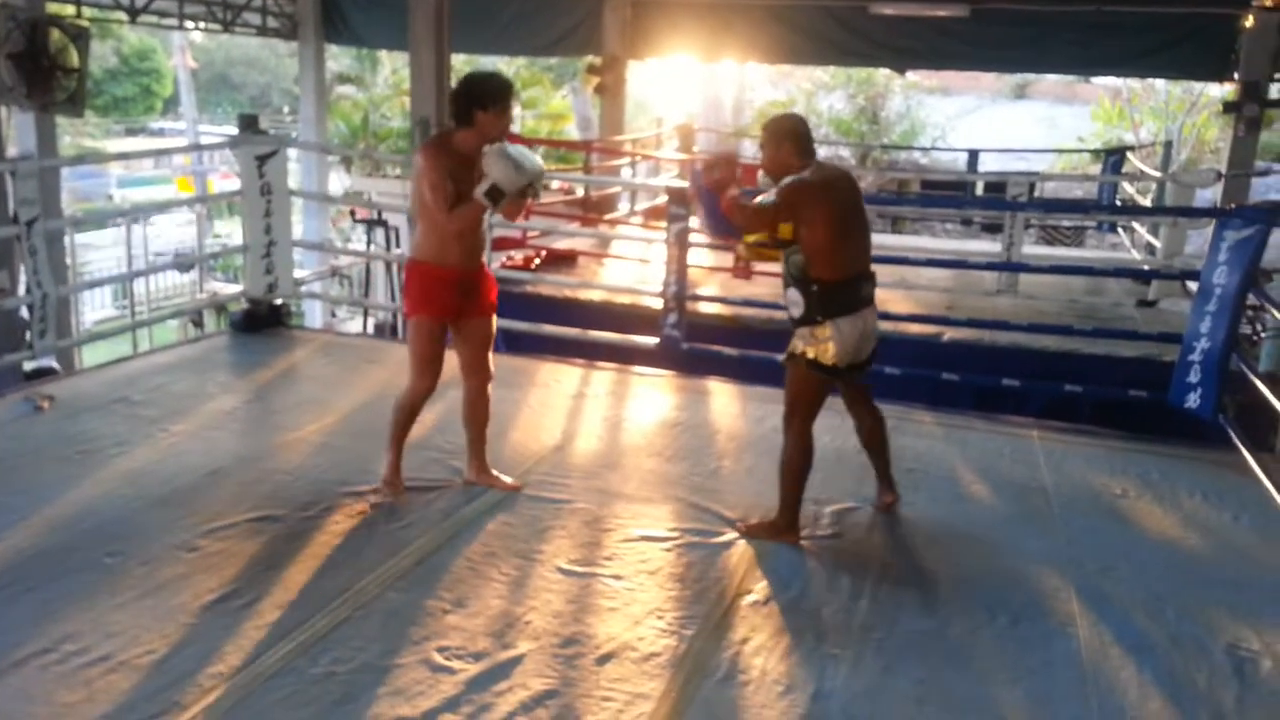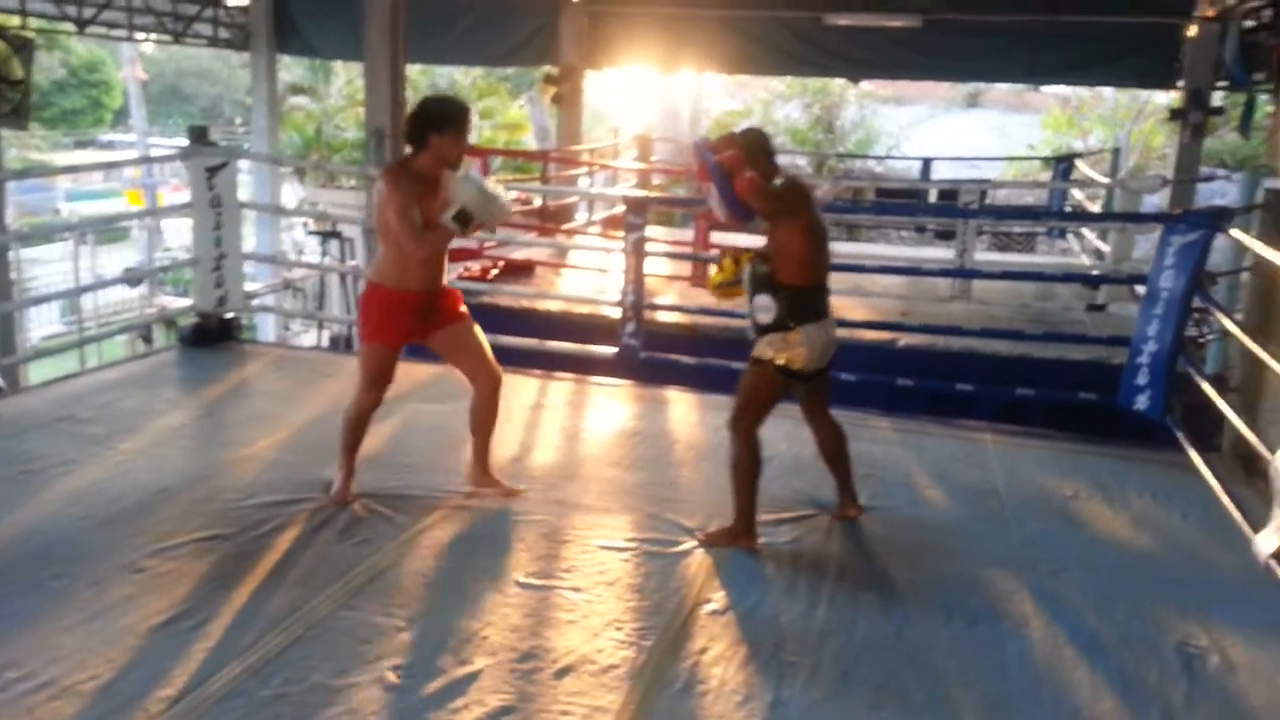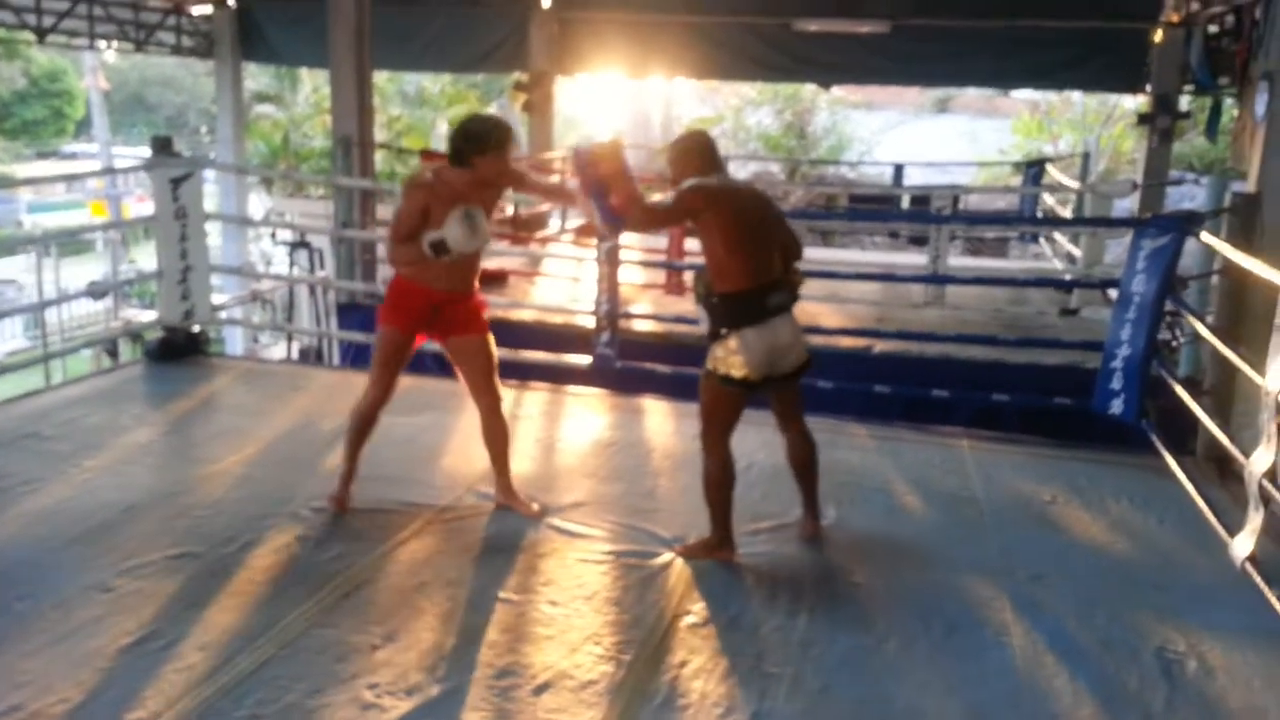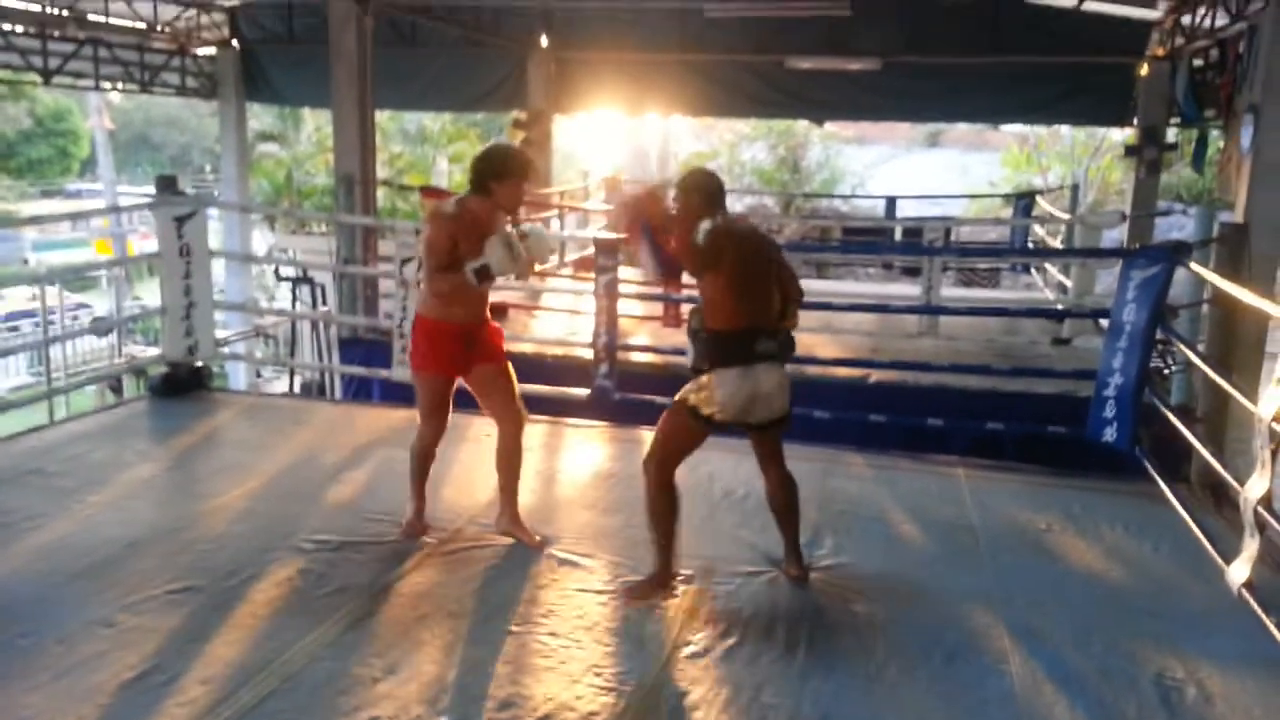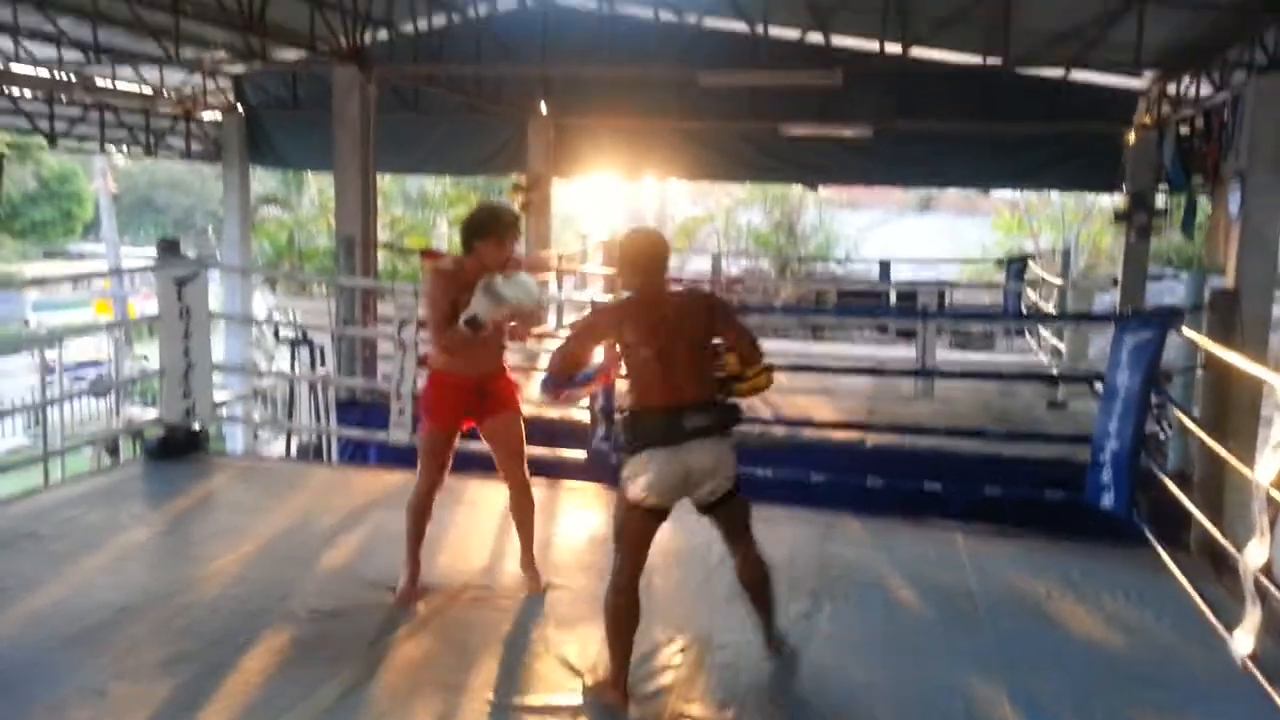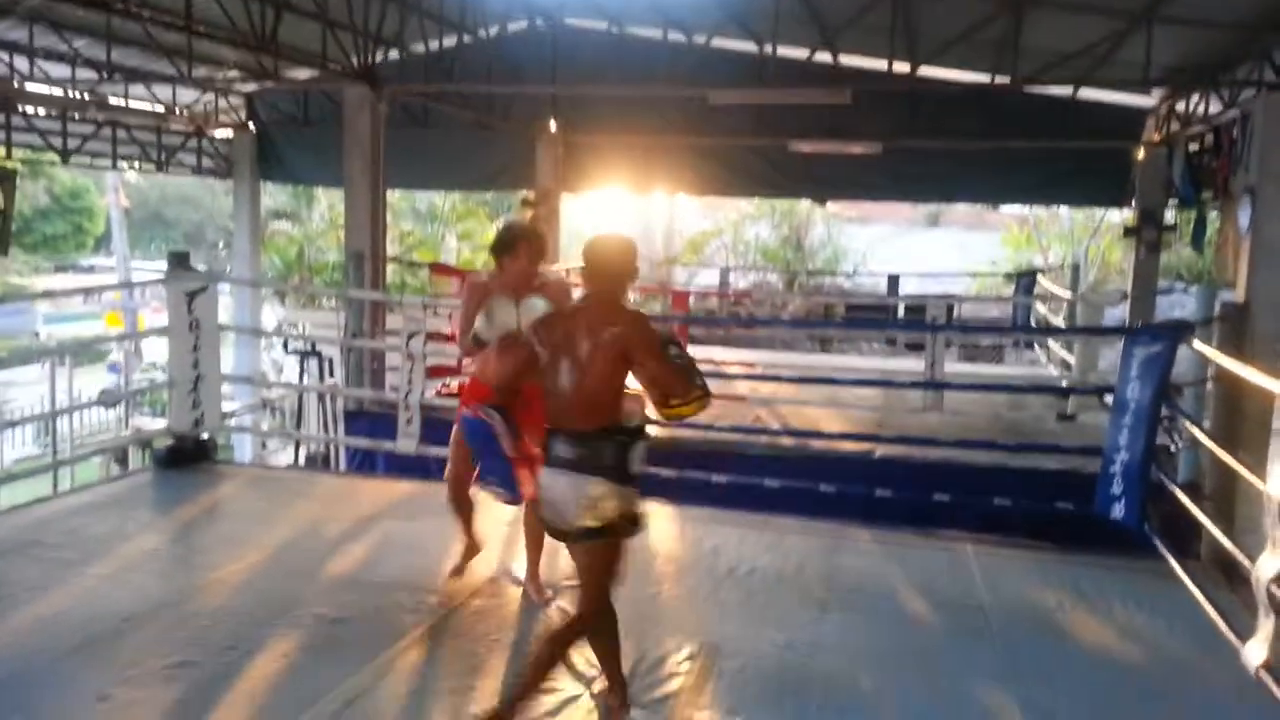
dt=0.3s
person 1, frame 1
left shoulder: (799, 188)
right shoulder: (841, 179)
left elbow: (748, 217)
left wrist: (727, 193)
right wrist: (777, 235)
left hip: (826, 324)
right hip: (859, 313)
left knee: (796, 423)
right knee: (860, 401)
left ankle: (785, 523)
right ankle: (885, 487)
person 1, frame 2
left shoulder: (786, 192)
right shoulder: (791, 193)
left elbow: (757, 195)
left wrist: (736, 163)
right wrist: (751, 262)
left hip: (790, 332)
right hip: (814, 325)
left knee: (742, 425)
right knee: (818, 414)
left ankle: (742, 529)
right ankle: (847, 498)
person 1, frame 3
left shoulder: (701, 193)
right shoulder: (756, 197)
left elbow: (646, 217)
right elbow: (793, 249)
left wrist: (618, 188)
left hip: (741, 336)
right hip: (783, 326)
left knee: (714, 440)
right knee: (793, 425)
left ankle: (720, 540)
right ankle: (811, 516)
person 1, frame 4
left shoulder: (713, 233)
right shoulder: (759, 240)
left elbow: (689, 265)
right elbow: (792, 294)
left wrist: (664, 228)
left hip: (723, 375)
right hip: (771, 372)
left knee: (657, 467)
right knee: (773, 467)
left ankle: (662, 573)
right ankle: (795, 559)
person 1, frame 5
left shoulder: (617, 312)
right shoulder: (703, 303)
left elbow: (562, 367)
right elbow: (751, 355)
left hip: (654, 454)
right hip: (711, 446)
left knee: (626, 572)
right knee: (742, 545)
left ankle: (616, 683)
right ankle: (771, 637)
person 1, frame 6
left shoulder: (547, 327)
right shoulder: (629, 325)
left elbow: (503, 383)
right elbow: (676, 390)
right wrist: (671, 355)
left hip: (556, 472)
right hip: (601, 479)
left knee: (598, 587)
right knee: (591, 608)
person 2, frame 1
left shoulder: (488, 155)
right shoulder: (433, 156)
left elbow: (511, 214)
right elbow: (450, 223)
left wrist: (522, 185)
right wrist: (493, 188)
left hip: (473, 279)
right hip: (430, 279)
left knee: (478, 376)
right knee: (424, 382)
left ankle: (477, 466)
right ankle: (393, 460)
person 2, frame 2
left shoulder: (444, 177)
right shoulder: (396, 181)
left elbow: (448, 233)
right elbow: (420, 248)
right wrist: (463, 214)
left hip: (438, 299)
right hip: (390, 300)
left knee: (490, 377)
right knee: (369, 397)
left ankle: (481, 469)
right ankle: (344, 474)
person 2, frame 3
left shoulder: (499, 181)
right shoulder: (424, 187)
left elbow: (544, 191)
right elbow: (394, 254)
left wrist: (577, 192)
right wrist: (440, 244)
left hip: (460, 302)
right hip: (411, 294)
left knee: (490, 399)
right knee: (377, 392)
left ankle: (505, 489)
right ankle: (346, 477)
person 2, frame 4
left shoulder: (498, 217)
right shoulder: (447, 220)
right elbow: (436, 288)
left wrist: (519, 255)
right wrist: (485, 269)
left hip: (478, 331)
right hip: (436, 333)
left knee: (512, 420)
right knee: (433, 428)
left ankle: (508, 515)
right ankle: (416, 505)
person 2, frame 5
left shoulder: (510, 271)
right shoulder: (444, 276)
left elbow: (523, 330)
right elbow: (442, 343)
left wrist: (522, 314)
left hip: (494, 384)
right hip: (448, 385)
left knee: (517, 477)
right knee: (429, 482)
left ankle: (528, 560)
right ankle: (411, 569)
person 2, frame 6
left shoulder: (554, 291)
right shoulder: (478, 289)
right elbow: (463, 347)
right wrist: (483, 336)
left hip: (532, 395)
right hip: (485, 393)
right knee: (455, 479)
left ankle: (533, 574)
right ankle: (470, 542)
